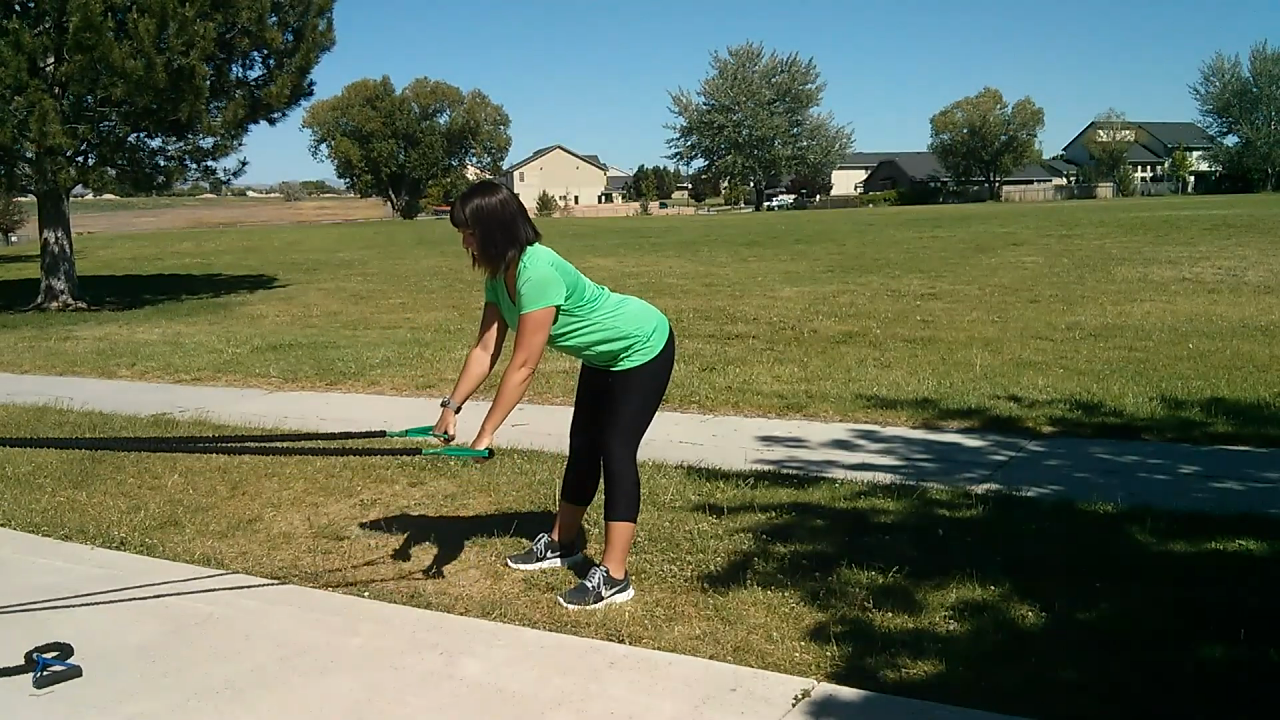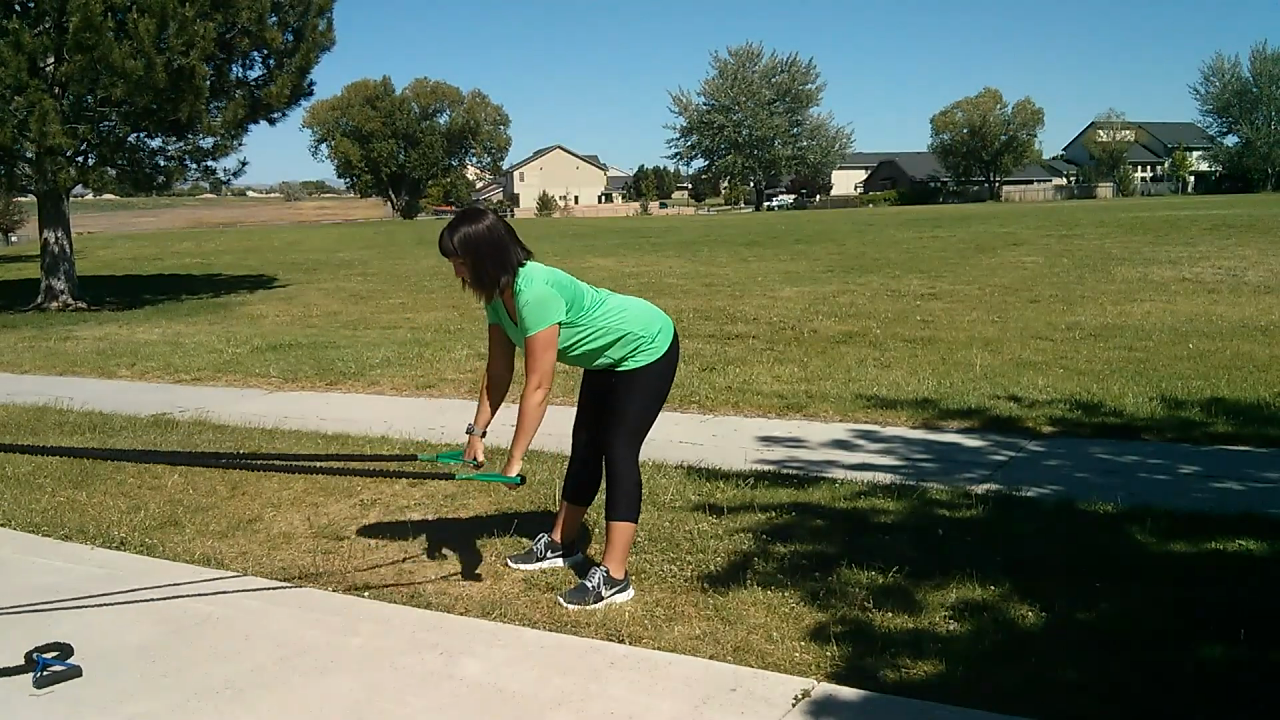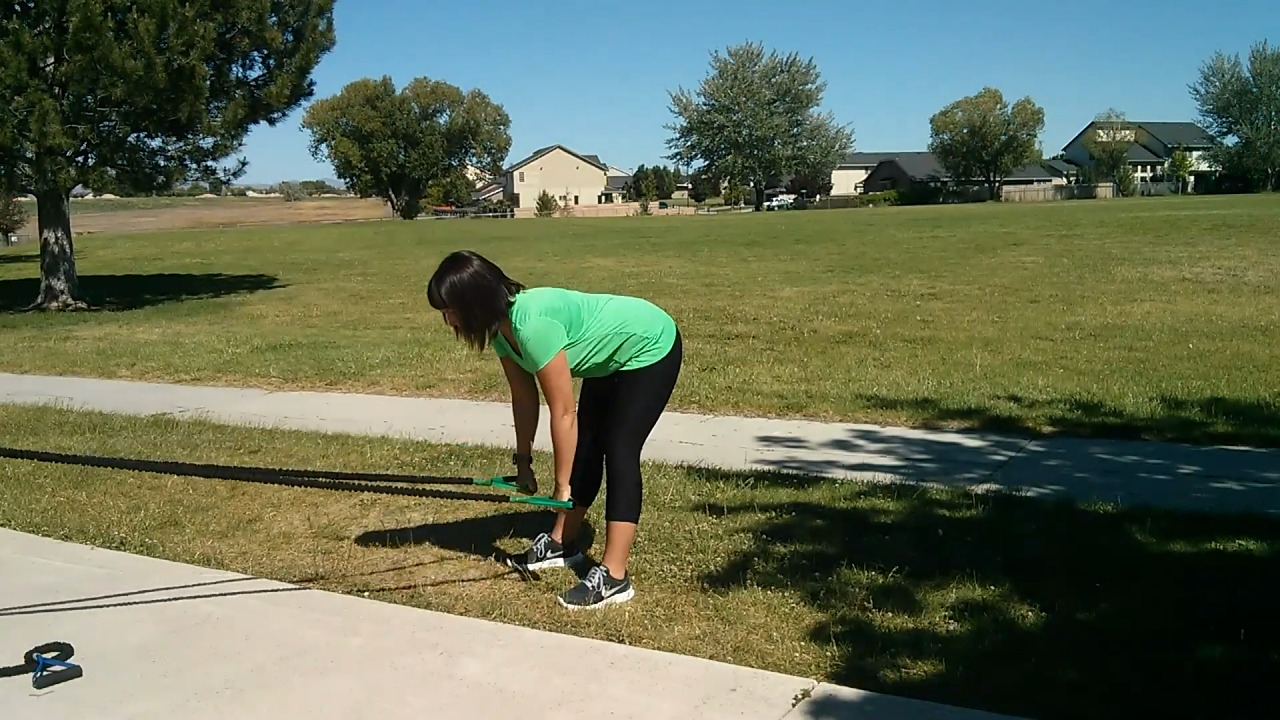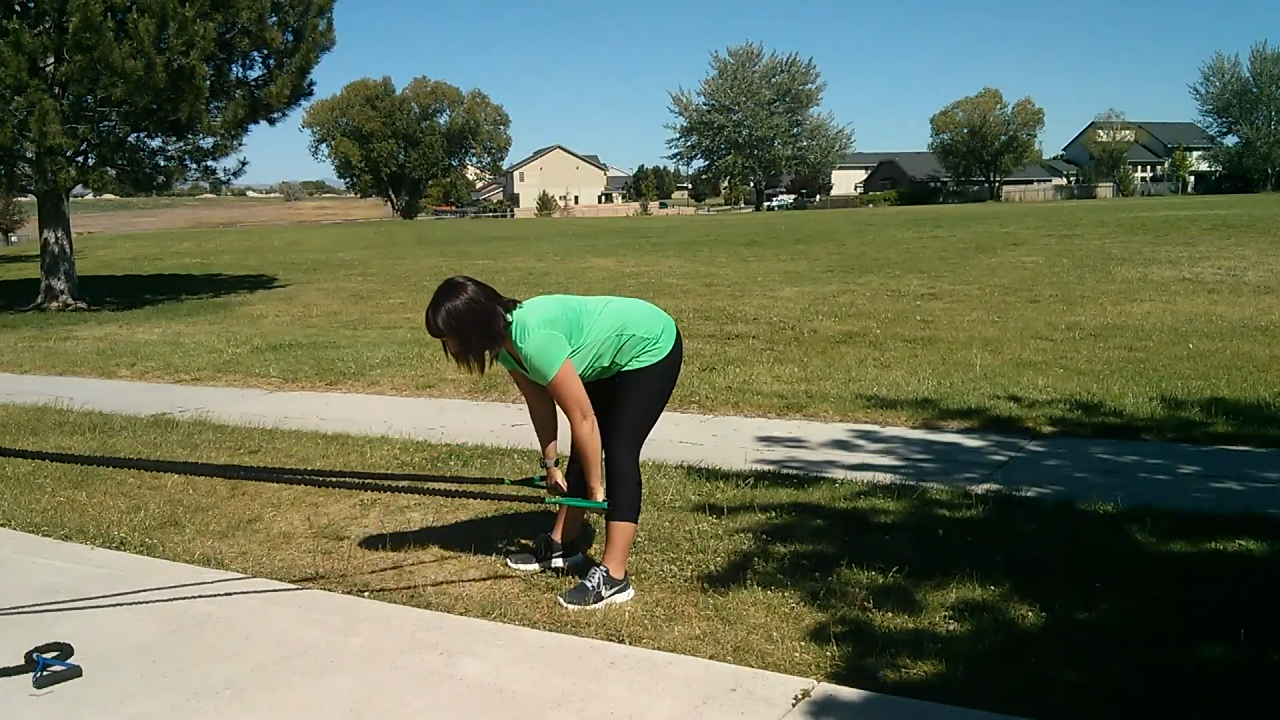
dt=0.3s
person 1, frame 1
left shoulder: (538, 274)
right shoulder: (500, 275)
left elbow: (523, 367)
right elbow: (485, 350)
left wrist: (486, 434)
right wrist: (451, 407)
left hip: (641, 348)
right hip: (603, 355)
left knee: (616, 451)
right knee: (583, 446)
left ankle: (615, 578)
right ankle: (562, 542)
person 1, frame 2
left shoulder: (536, 292)
right shoulder: (497, 295)
left elbow: (538, 387)
right elbow: (498, 372)
left wrist: (515, 459)
right wrist: (476, 433)
left hip: (646, 348)
right hip: (608, 357)
left knee: (618, 451)
right knee: (585, 446)
left ankle: (614, 577)
right ankle: (561, 542)
person 1, frame 3
left shoulder: (532, 324)
right shoulder: (501, 325)
left elbow: (564, 413)
right elbow: (524, 397)
left wrist: (563, 486)
right wrist: (523, 460)
left hip: (649, 347)
right hip: (611, 357)
left knee: (619, 450)
right knee: (587, 447)
left ankle: (614, 578)
right ankle: (561, 544)
person 1, frame 4
left shoulder: (534, 339)
right shoulder: (503, 338)
left elbow: (582, 419)
right elbow: (540, 403)
left wrist: (596, 487)
right wrist: (551, 463)
left hip: (649, 348)
right hip: (612, 356)
left knee: (619, 450)
right knee: (583, 450)
left ankle: (613, 577)
right ankle: (561, 545)
